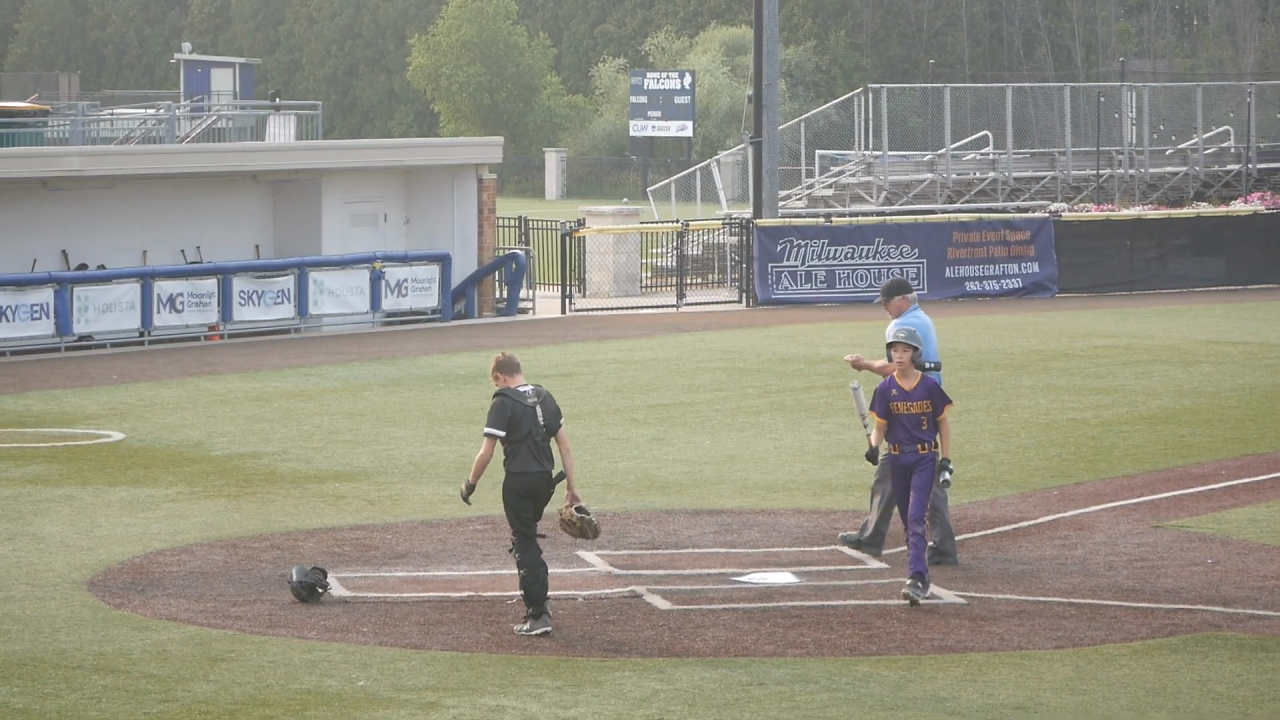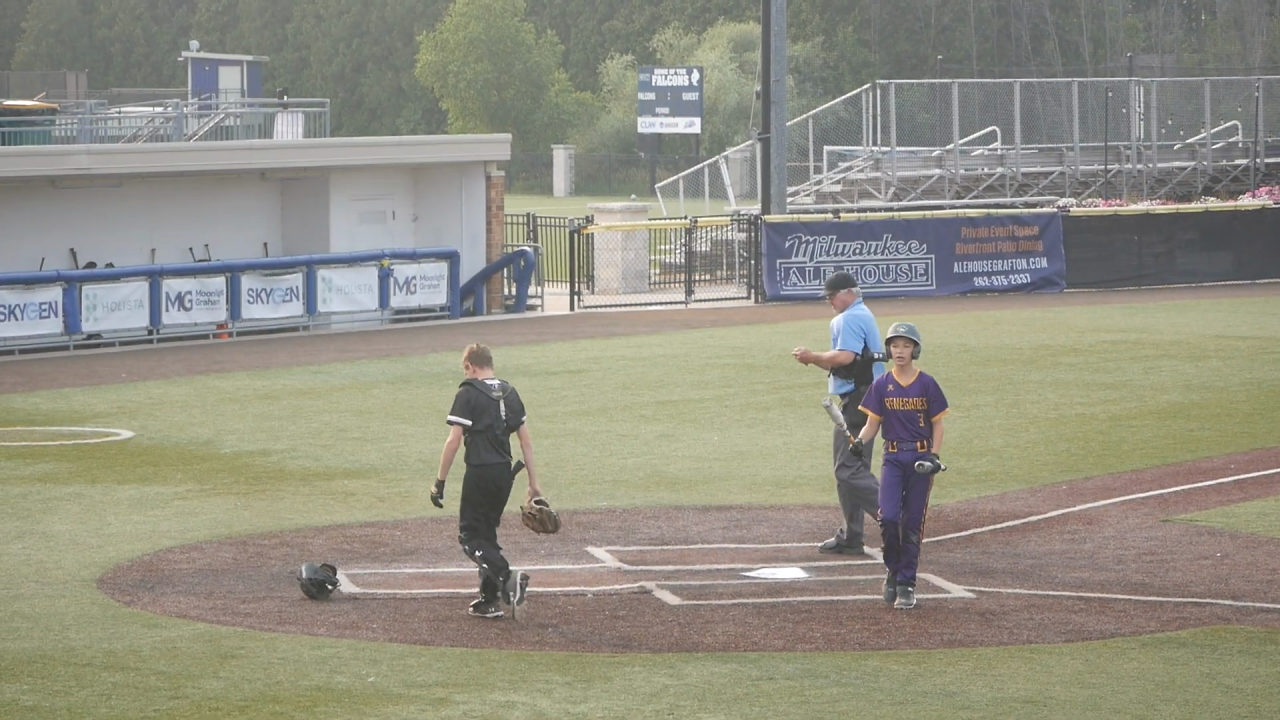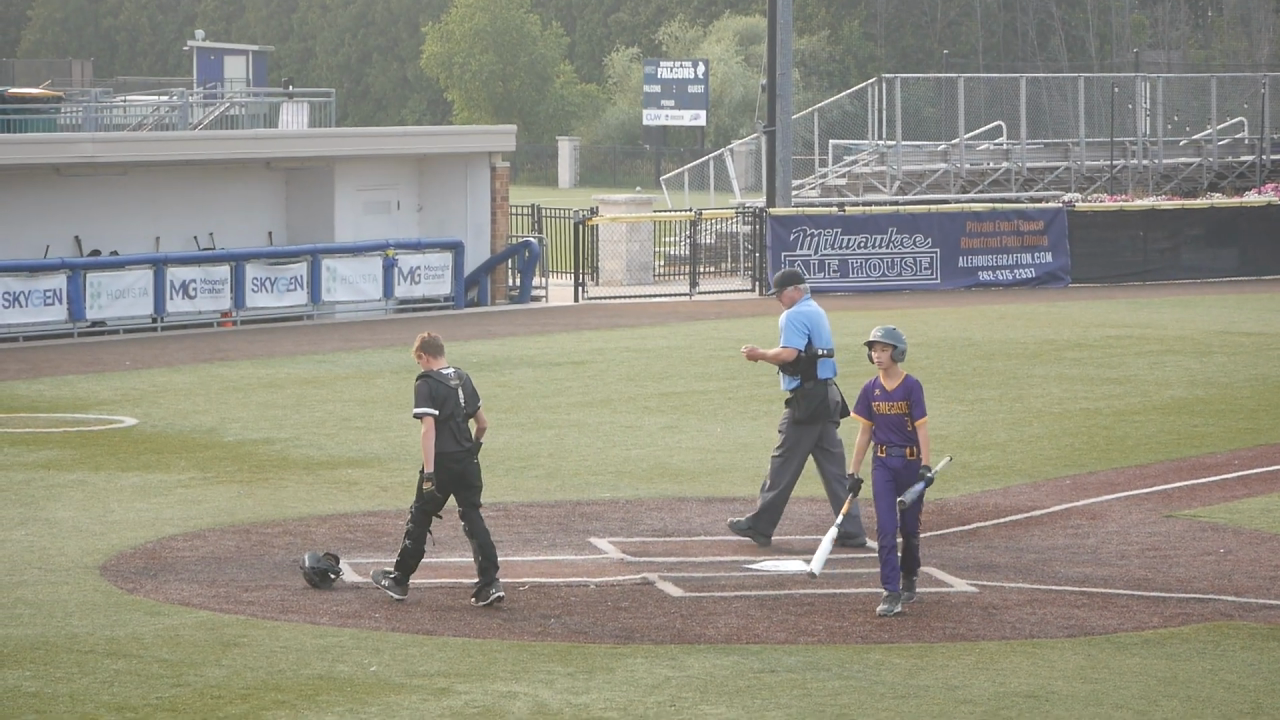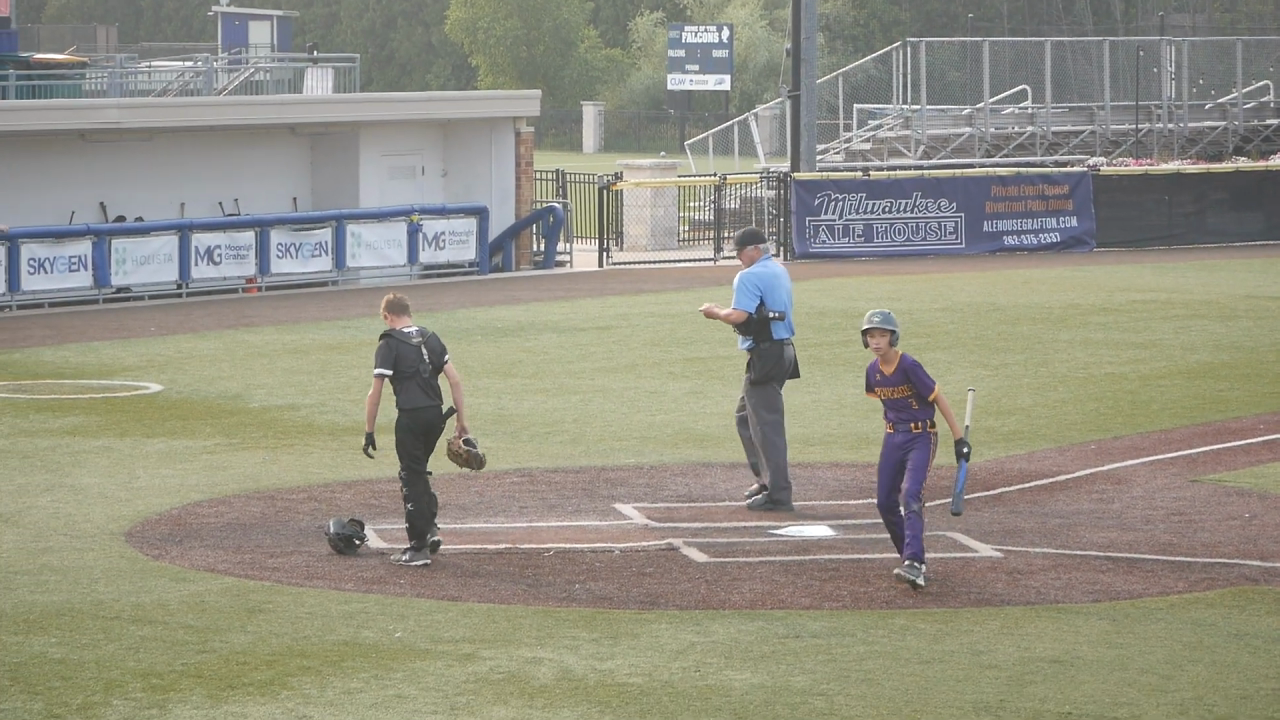
dt=0.4s
person 1, frame 1
left shoulder: (930, 386)
right shoulder: (885, 389)
left elbow: (942, 423)
right elbow: (880, 427)
left wrist: (945, 458)
right wrist: (874, 446)
left hip: (925, 458)
right hip: (897, 459)
left knee: (917, 517)
right knee: (908, 520)
left ankle: (916, 579)
right ankle: (920, 576)
person 1, frame 2
left shoulder: (927, 384)
right shoulder: (881, 384)
left elbow: (938, 423)
right elbow: (873, 423)
left wrist: (934, 454)
right wrist: (861, 439)
left hip: (920, 457)
right hip: (893, 457)
left knee: (912, 522)
right knee: (888, 517)
left ankle: (906, 585)
right ankle: (893, 570)
person 1, frame 3
left shoulder: (912, 386)
right shoulder: (870, 389)
left elbow: (921, 428)
right elbow: (865, 432)
left wrist: (926, 465)
right wrist: (854, 471)
left hip: (910, 461)
right hip: (882, 462)
left knee: (910, 526)
right knee: (886, 526)
left ankle: (910, 576)
right ankle: (891, 592)
person 1, frame 4
left shoulder: (909, 366)
right shoulder: (872, 370)
left elbow: (939, 399)
left wrist: (958, 438)
left hip: (920, 436)
right hip: (893, 438)
left knee: (911, 495)
right knee: (885, 502)
left ankle: (914, 563)
right ankle: (909, 556)
person 2, frame 1
left shoulder: (903, 326)
right shoulder: (922, 321)
left elbow: (894, 367)
left wrist: (864, 364)
right wrist: (868, 363)
right knee: (889, 473)
left ankle: (943, 547)
right ankle: (870, 536)
person 2, frame 2
left shoulder: (850, 319)
right shoulder: (865, 316)
left elbow: (844, 357)
left wrist: (811, 357)
right wrist: (812, 358)
left hip: (857, 401)
right hip: (863, 399)
left knee: (848, 470)
right knee: (857, 467)
right ankle: (851, 536)
person 2, frame 3
left shoulder: (795, 315)
right shoulder: (817, 311)
left elbow: (788, 354)
left wrist: (759, 354)
right wrist: (762, 355)
left hip: (806, 398)
right hip: (826, 395)
left knee: (785, 462)
right knee: (832, 464)
left ankle: (761, 524)
right ankle: (851, 529)
person 2, frame 4
left shoulder: (749, 276)
right shoulder: (780, 271)
left elbow: (738, 316)
left wrist: (714, 312)
right wrist: (720, 312)
left hip: (764, 355)
right hip: (782, 351)
left knee: (766, 424)
right knee: (746, 416)
left ankle: (778, 492)
right ankle: (768, 480)
person 3, frame 1
left shoulder: (502, 403)
right shoulder: (545, 397)
left elbow: (487, 453)
right elbow: (564, 445)
left wrist: (470, 484)
right wrist: (571, 486)
left hip: (518, 481)
right hip: (545, 480)
left knee: (523, 545)
right knee: (528, 538)
left ankle: (537, 615)
right ankle: (537, 600)
person 3, frame 2
left shoulder: (467, 394)
right shoulder: (510, 393)
left elbow: (454, 441)
right elbow: (526, 440)
left wrist: (440, 480)
right wrist: (533, 483)
left hip: (479, 473)
right hip: (504, 473)
left knee: (470, 536)
right knee: (485, 531)
left ankle: (509, 578)
right ankle: (490, 600)
person 3, frame 3
left shoulder: (426, 384)
right shoulder: (464, 379)
left elbow: (428, 430)
right elbow: (482, 424)
left wrist: (429, 474)
left hip: (442, 462)
right hip: (467, 461)
left knee: (419, 518)
right knee: (473, 519)
left ankle: (399, 580)
right ankle: (490, 583)
person 3, frame 4
left shoulder: (388, 344)
right shoulder: (431, 338)
left elbow: (375, 393)
right elbow: (455, 381)
left wrist: (369, 432)
right wrist: (461, 420)
left hip: (410, 418)
right hip: (435, 415)
left knee: (411, 480)
right knee: (419, 473)
left ankle: (418, 548)
right ankle: (429, 530)
